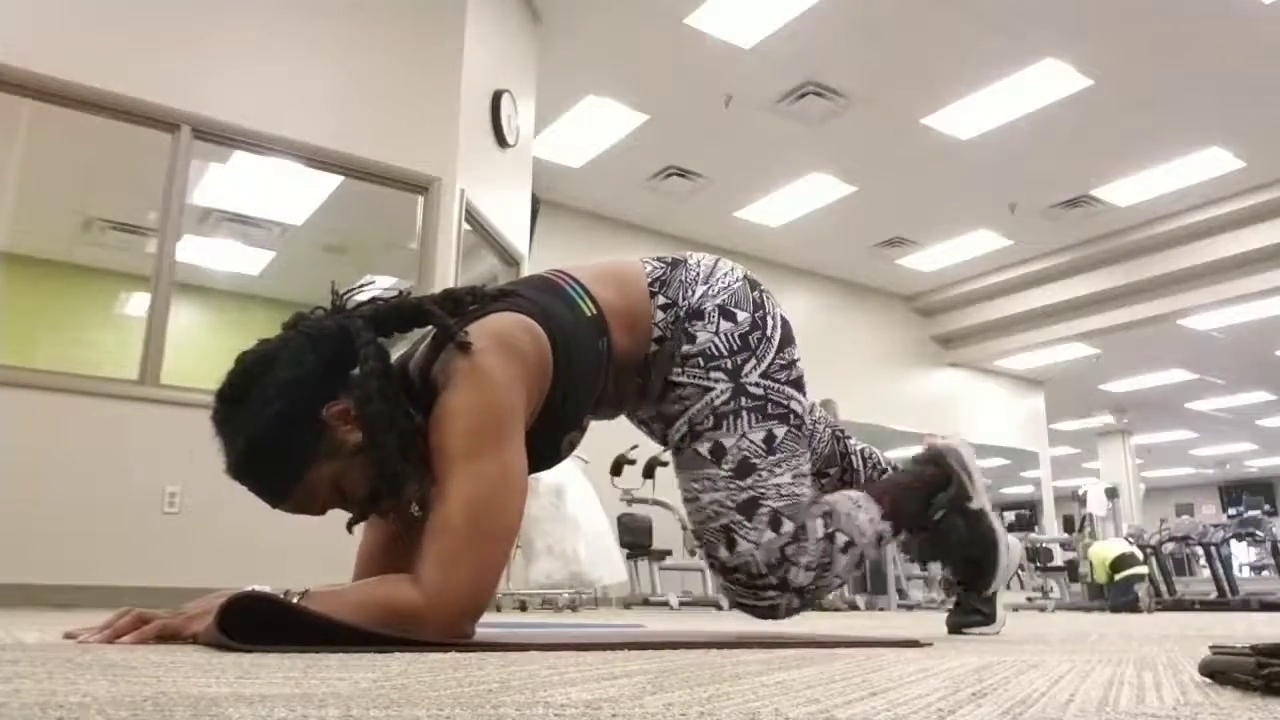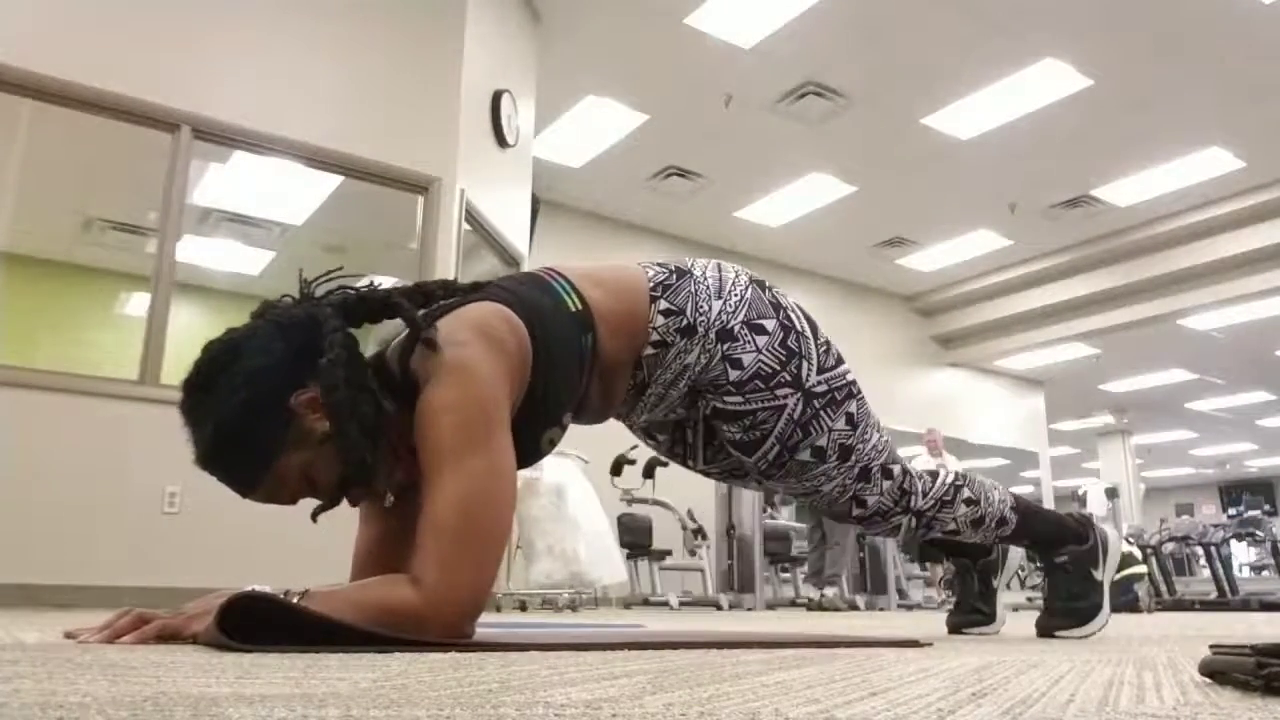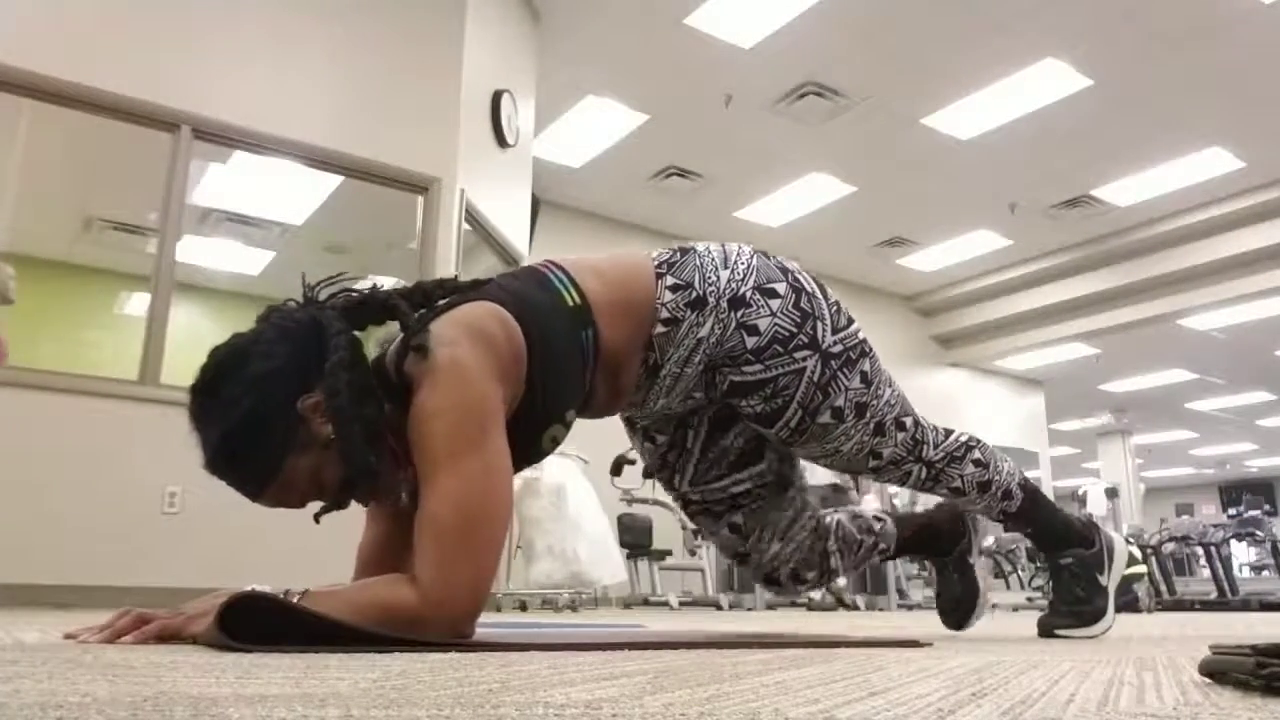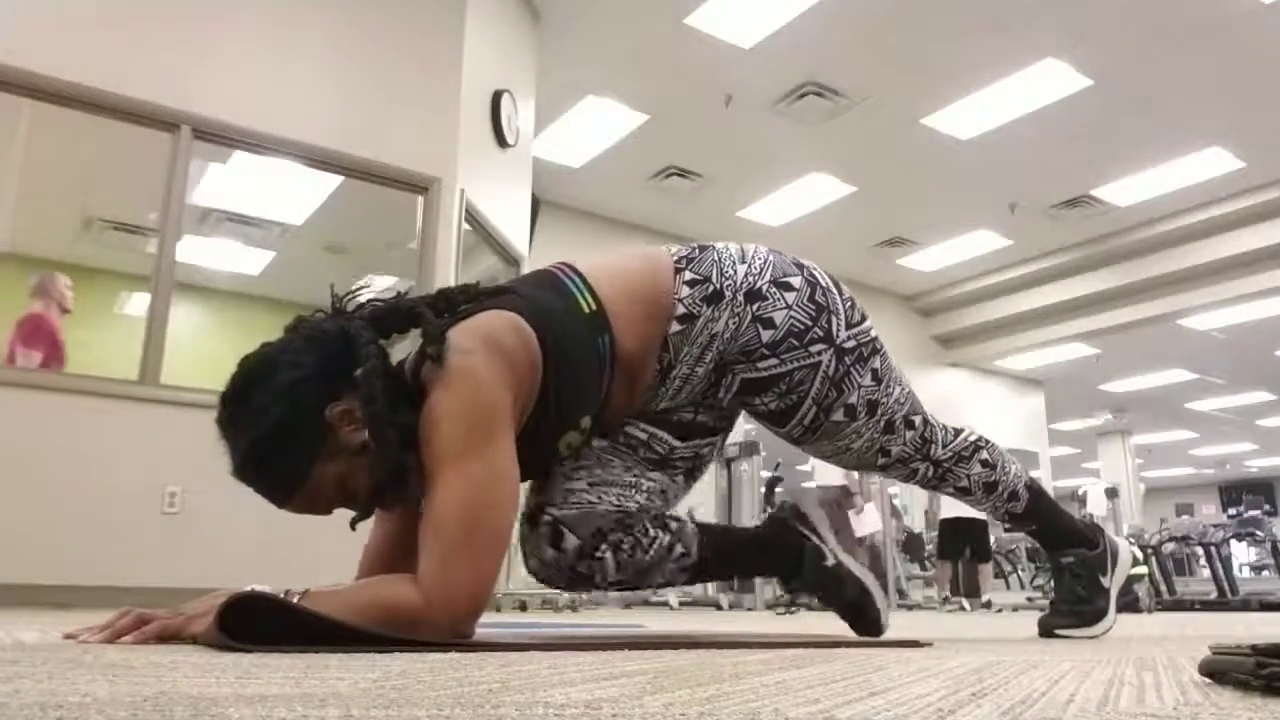
dt=0.3s
person 1, frame 1
left shoulder: (474, 382)
right shoulder: (401, 406)
left elbow: (444, 607)
right elbow: (378, 586)
left hip: (712, 319)
right hip: (657, 369)
left knee: (773, 565)
right knee: (817, 475)
left ankle: (937, 484)
right ankle: (969, 545)
person 1, frame 2
left shoulder: (453, 373)
right shoulder: (388, 401)
left elbow: (443, 603)
right elbow: (385, 587)
left hip: (729, 336)
right hip: (669, 393)
left knee: (878, 490)
right knee: (858, 489)
left ankle: (1067, 535)
right ankle: (979, 557)
person 1, frame 3
left shoulder: (449, 374)
right shoulder: (388, 400)
left elbow: (442, 603)
right elbow: (380, 587)
left hip: (743, 313)
right hip: (675, 391)
left knee: (906, 452)
right knee: (787, 554)
left ankle: (1080, 546)
right ankle: (941, 535)
person 1, frame 4
left shoulder: (463, 380)
right shoulder: (409, 407)
left elbow: (446, 603)
right elbow: (393, 585)
left hip: (754, 310)
right hip: (674, 383)
left knee: (913, 449)
right knee: (564, 545)
left ankle: (1082, 544)
right ankle: (785, 549)
